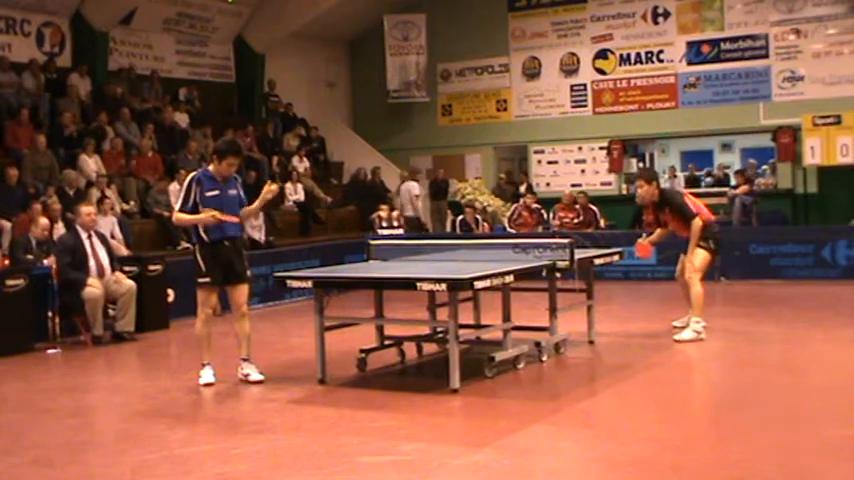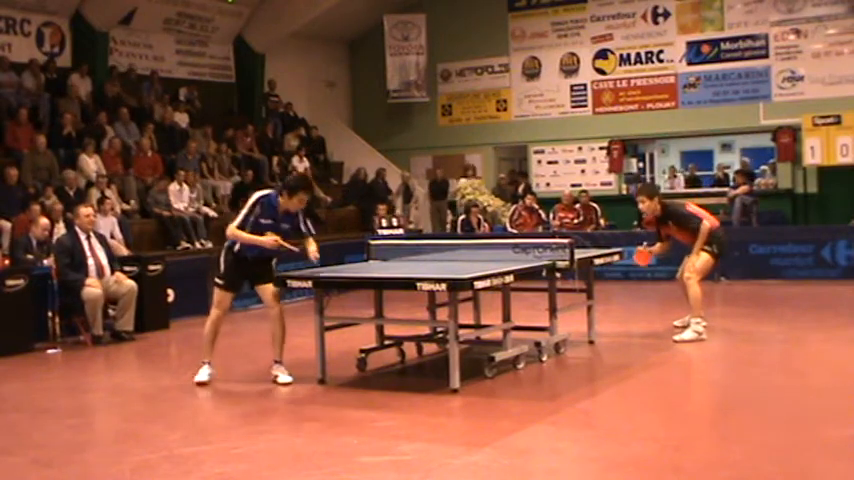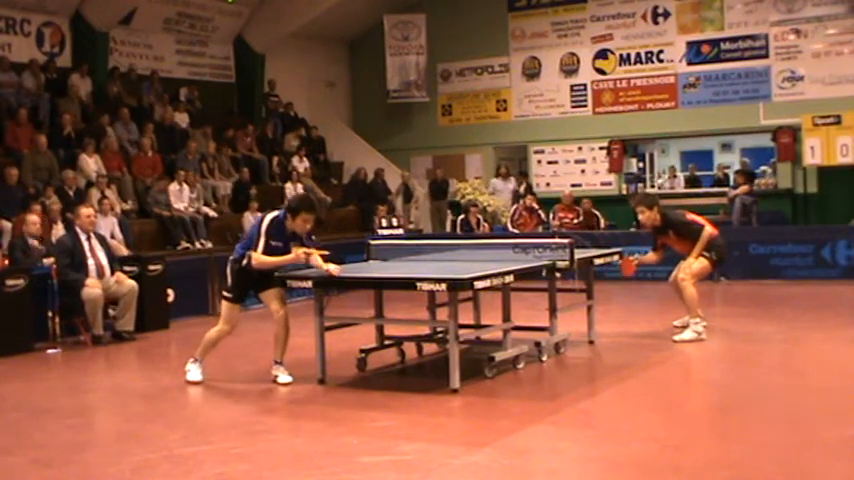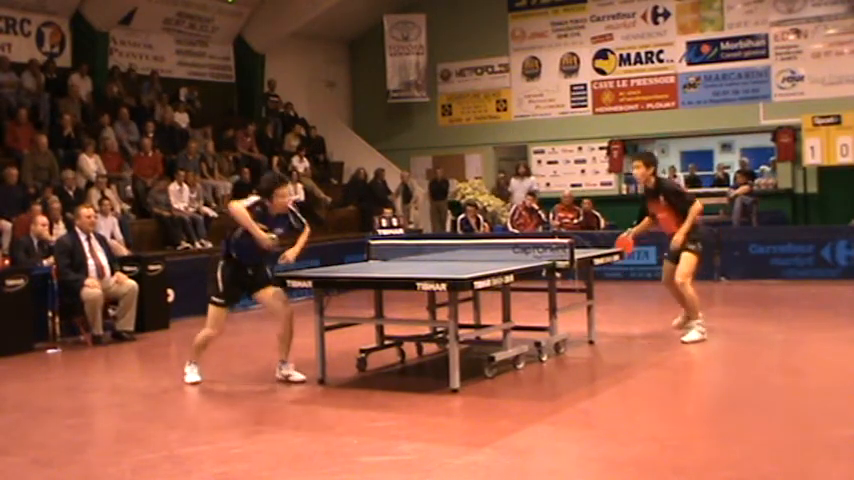
dt=1s
person 1, frame 1
left shoulder: (234, 181)
right shoulder: (196, 180)
right elbow: (177, 217)
left wrist: (260, 201)
right wrist: (200, 218)
left hip: (234, 248)
right hip: (209, 250)
left knee: (242, 309)
right knee: (206, 311)
left ankle: (245, 364)
right ankle: (206, 366)
person 1, frame 2
left shoulder: (296, 212)
right shoulder: (259, 200)
left elbow: (307, 237)
right elbow: (231, 232)
left wrist: (311, 249)
right wrist: (261, 240)
left hip: (263, 261)
right hip: (237, 257)
left knee: (276, 308)
right knee: (218, 312)
left ankle: (277, 366)
right ankle: (206, 365)
person 1, frame 3
left shoulder: (302, 227)
right shoulder: (269, 222)
left elbow: (310, 254)
right elbow: (257, 261)
left wrist: (324, 266)
right wrist: (291, 258)
left hip: (267, 271)
right hip: (242, 267)
left knee: (281, 313)
right knee: (226, 327)
left ankle: (278, 366)
right ankle: (195, 362)
person 1, frame 4
left shoulder: (287, 212)
right shoulder: (255, 205)
left elbow: (305, 229)
right elbow: (235, 207)
left wrist: (294, 250)
right wrist: (258, 234)
left hip: (256, 268)
right hip: (231, 268)
left knee: (286, 312)
right knee: (214, 329)
left ankle: (283, 366)
right ankle: (192, 364)
person 2, frame 1
left shoulder: (672, 198)
right shoulder: (656, 204)
left elbow: (697, 222)
right elbow: (664, 228)
left wrist: (690, 253)
right wrist: (649, 240)
left hip: (707, 234)
right hip: (694, 236)
left knee: (692, 276)
right knee: (681, 275)
left ankle: (697, 327)
right ankle: (695, 315)
person 2, frame 2
left shoulder: (675, 210)
right shoulder: (658, 218)
left elbow: (705, 225)
right elbow: (664, 244)
left wrist: (694, 254)
right wrist: (650, 251)
left hip: (712, 239)
right hip: (699, 242)
left knee: (690, 276)
right knee: (682, 277)
left ankle: (697, 328)
right ankle: (697, 316)
person 2, frame 3
left shoulder: (674, 220)
right shoulder: (657, 228)
left elbow: (707, 230)
right elbow: (657, 255)
left wrist: (692, 257)
right wrist: (639, 260)
left hip: (712, 247)
right hip: (696, 250)
left knee: (685, 277)
right knee: (675, 280)
left ankle: (697, 327)
right ankle: (696, 316)
person 2, frame 4
left shoulder: (667, 187)
right shoulder: (648, 193)
left elbow: (696, 206)
right elbow: (651, 218)
left wrist: (682, 232)
right wrist: (633, 232)
left hip: (690, 237)
right hip: (676, 238)
left knee: (681, 280)
right knee: (668, 281)
left ankle: (698, 327)
right ankle: (690, 314)
person 3, frame 1
left shoulder: (100, 236)
right shoulder: (66, 240)
left elbow: (112, 259)
right elbow: (64, 270)
left wrist: (116, 271)
right wrist: (86, 279)
left hip: (108, 280)
right hip: (83, 284)
left knee: (129, 286)
right knee: (95, 294)
left ankle: (122, 330)
right ankle: (97, 334)
person 3, frame 2
left shoulder: (100, 237)
right shoulder: (64, 241)
left elbow: (112, 260)
right elbow: (63, 272)
left wrist: (117, 272)
right wrist: (85, 280)
left hip: (108, 280)
right hip: (84, 284)
left knee: (130, 286)
right knee: (95, 294)
left ankle: (121, 329)
right ankle: (97, 334)
person 3, frame 3
left shoulder: (100, 238)
right shoulder: (65, 242)
left elbow: (112, 260)
right elbow: (63, 271)
left wrist: (117, 271)
right wrist: (85, 280)
left hip: (108, 280)
right hip: (85, 284)
left knee: (131, 286)
right knee: (95, 294)
left ankle: (122, 329)
right ankle: (97, 334)
person 3, frame 4
left shoulder: (100, 238)
right shoulder: (65, 242)
left elbow: (112, 260)
right elbow: (63, 272)
left wrist: (117, 272)
right wrist: (84, 280)
left hip: (108, 281)
right hip: (84, 285)
left knee: (131, 286)
right knee: (94, 294)
left ankle: (122, 329)
right ankle: (97, 334)
